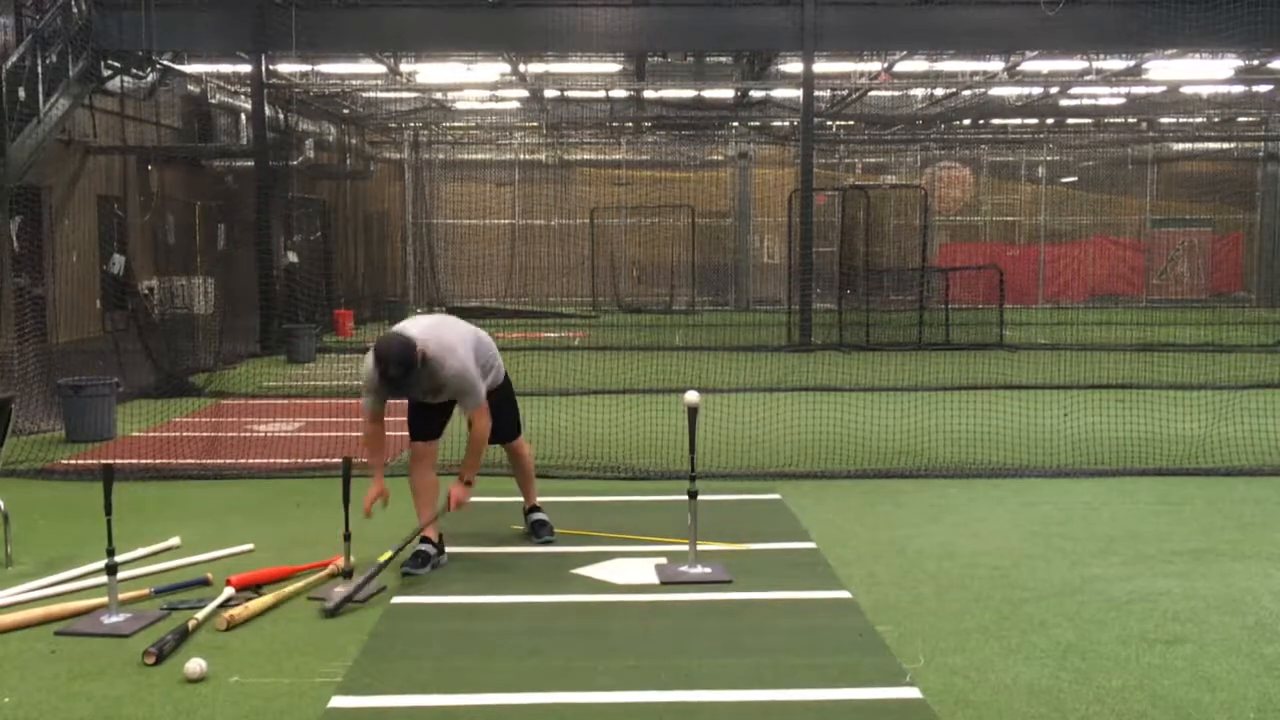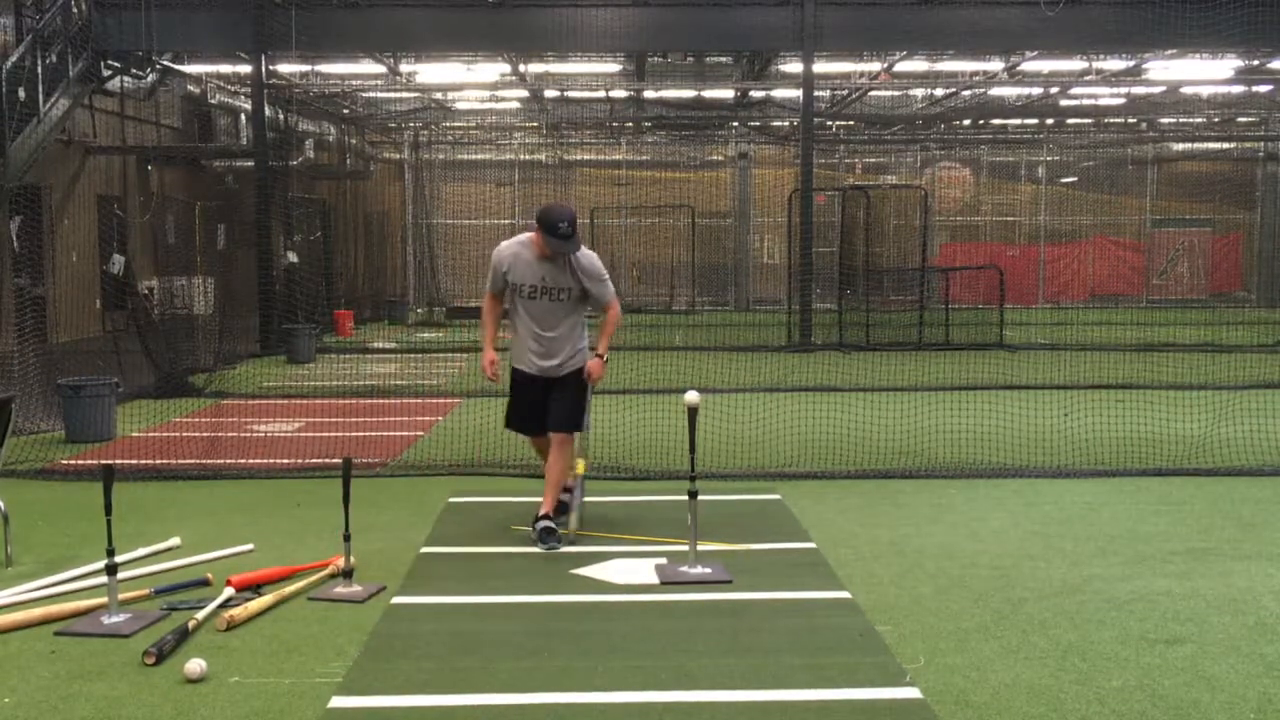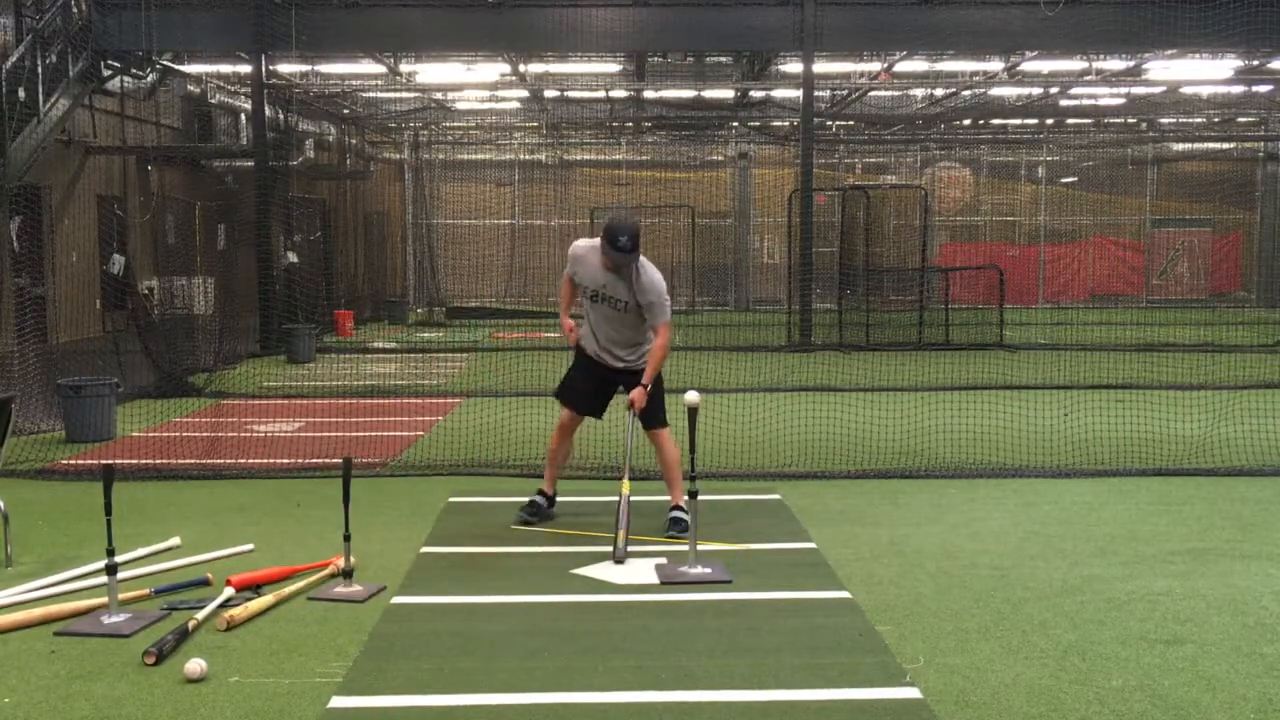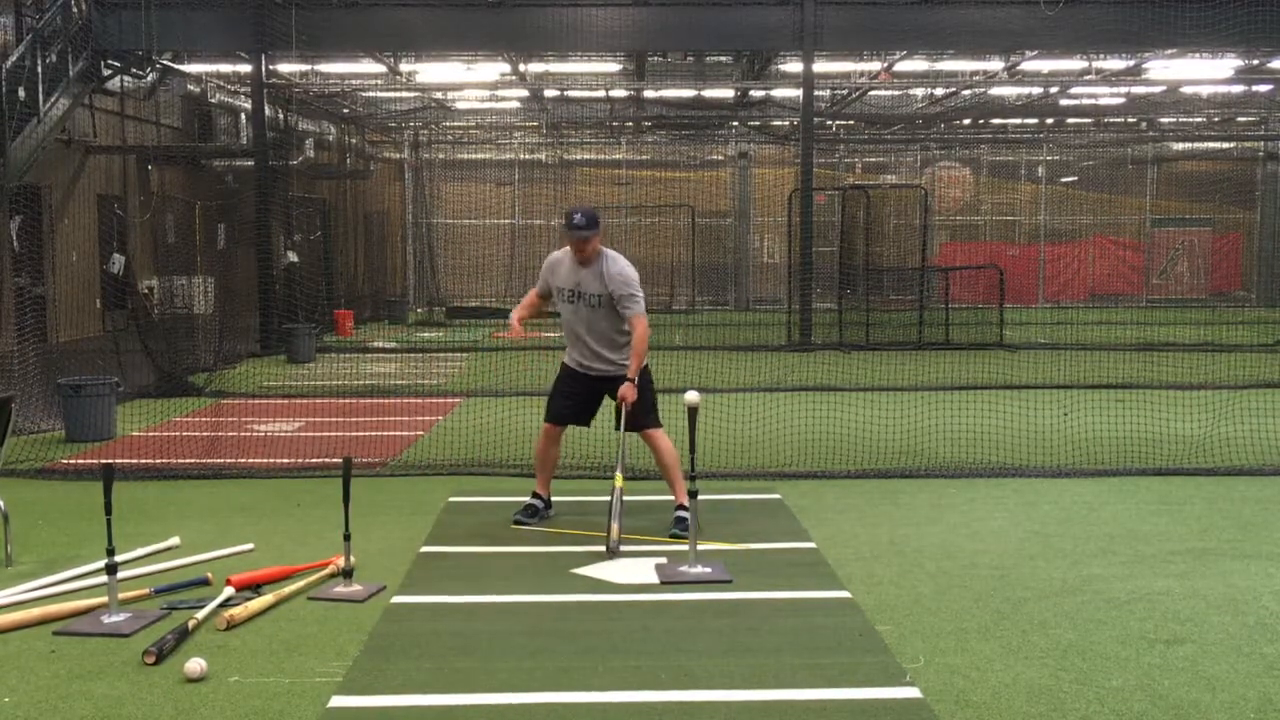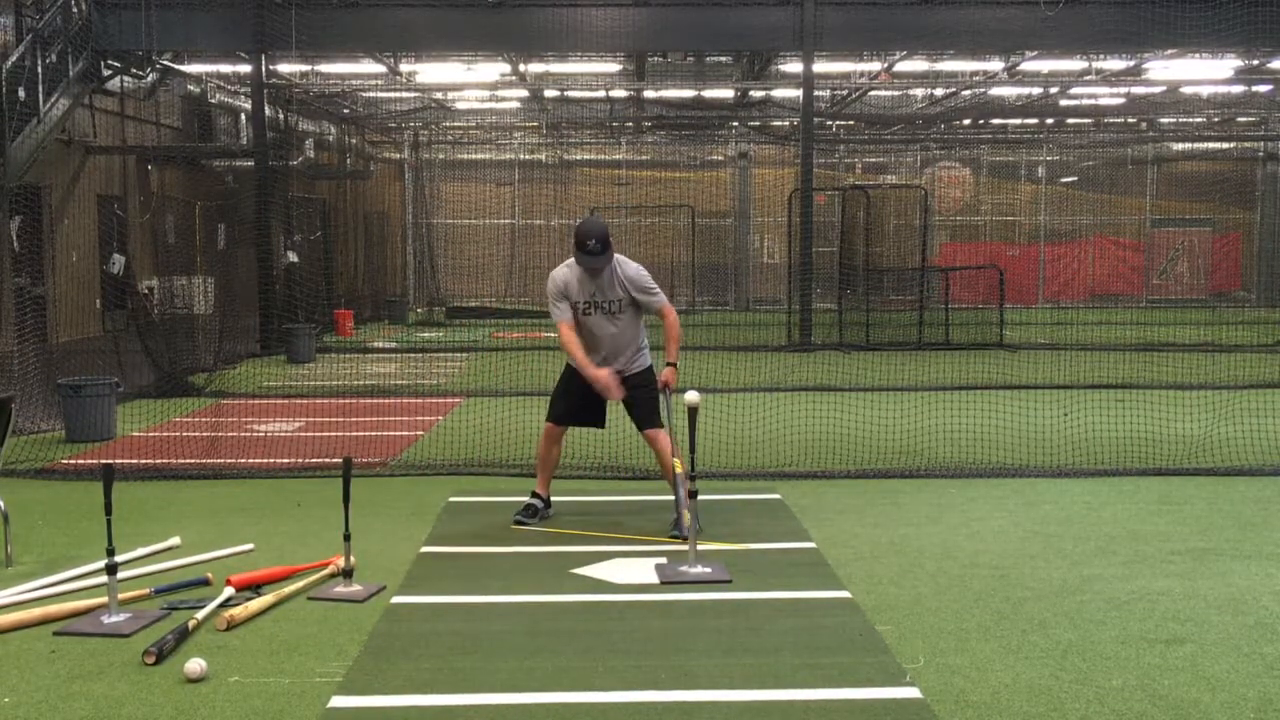
dt=1s
person 1, frame 1
left shoulder: (455, 362)
right shoulder: (376, 368)
left elbow: (481, 423)
right elbow: (373, 421)
left wrist: (465, 480)
right wrist: (377, 478)
left hip: (483, 371)
right hip: (429, 386)
left knee: (513, 442)
right knee: (420, 452)
left ankle: (533, 509)
right ankle: (431, 540)
person 1, frame 2
left shoulder: (586, 262)
right shoulder: (506, 255)
left elbow: (612, 308)
right elbow: (494, 299)
left wrist: (600, 355)
right wrist: (489, 347)
left hip: (571, 364)
right hip: (525, 363)
left knee: (562, 436)
right knee: (536, 433)
left ankle: (545, 516)
right ankle: (564, 486)
person 1, frame 3
left shoulder: (650, 280)
right shoulder: (580, 252)
left elbow: (663, 336)
left wrist: (644, 385)
right wrist: (564, 315)
left hip: (638, 361)
right hip: (592, 353)
left knee: (658, 430)
right knee: (566, 421)
left ankle: (678, 506)
right ankle: (546, 495)
person 1, frame 4
left shoulder: (620, 272)
right shoulder: (555, 263)
left elbow: (640, 327)
right elbow: (539, 294)
left wrist: (631, 380)
right wrist: (518, 312)
left hip: (625, 366)
right hip: (578, 365)
left knee: (652, 432)
right knee: (550, 429)
left ankle: (683, 506)
right ankle: (541, 498)
person 1, frame 5
left shoulder: (631, 273)
right shoulder: (560, 279)
left elbow: (669, 314)
right elbow: (566, 333)
left wrist: (671, 364)
right wrist: (592, 373)
left hip: (634, 367)
right hip: (584, 368)
left knee: (655, 434)
right knee: (552, 428)
right ankle: (540, 499)
